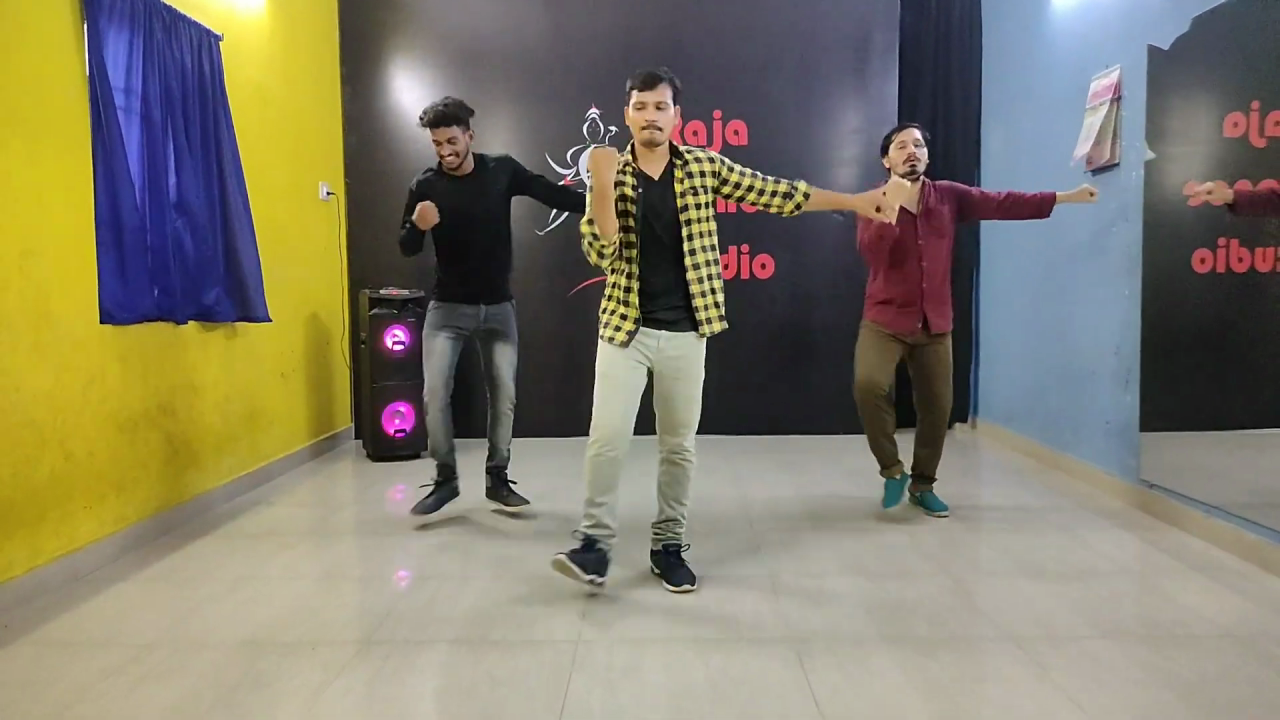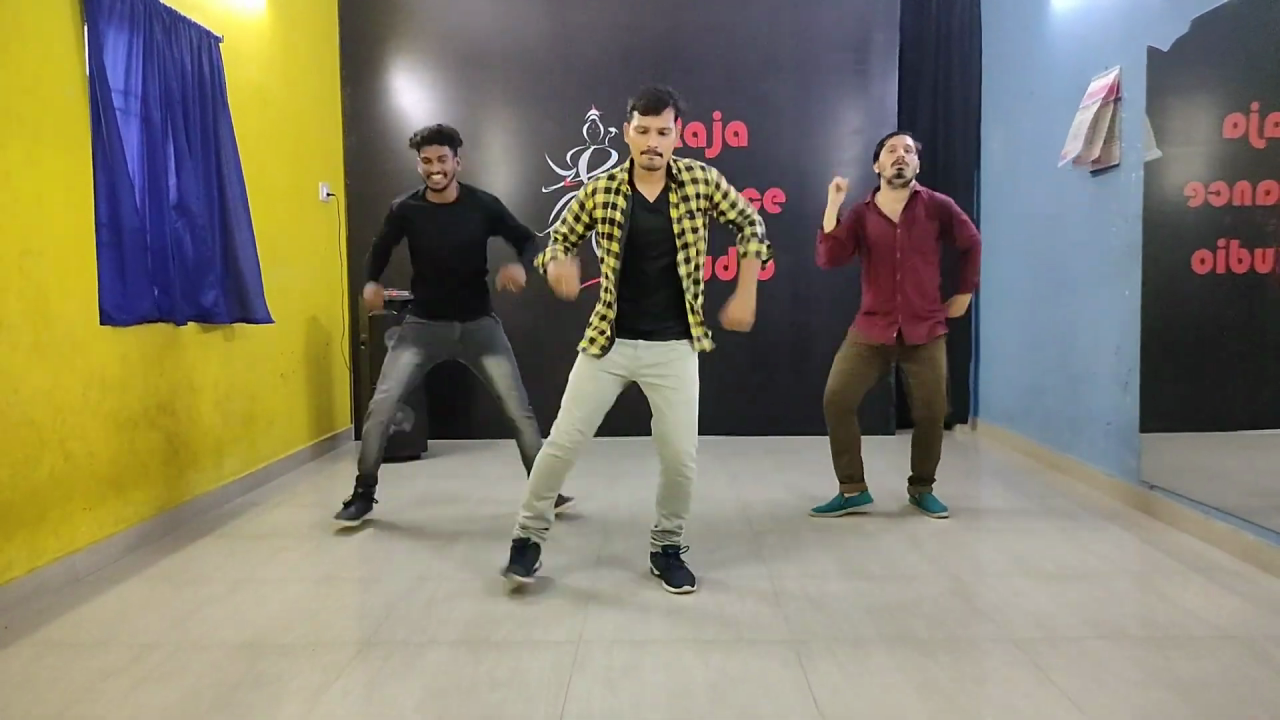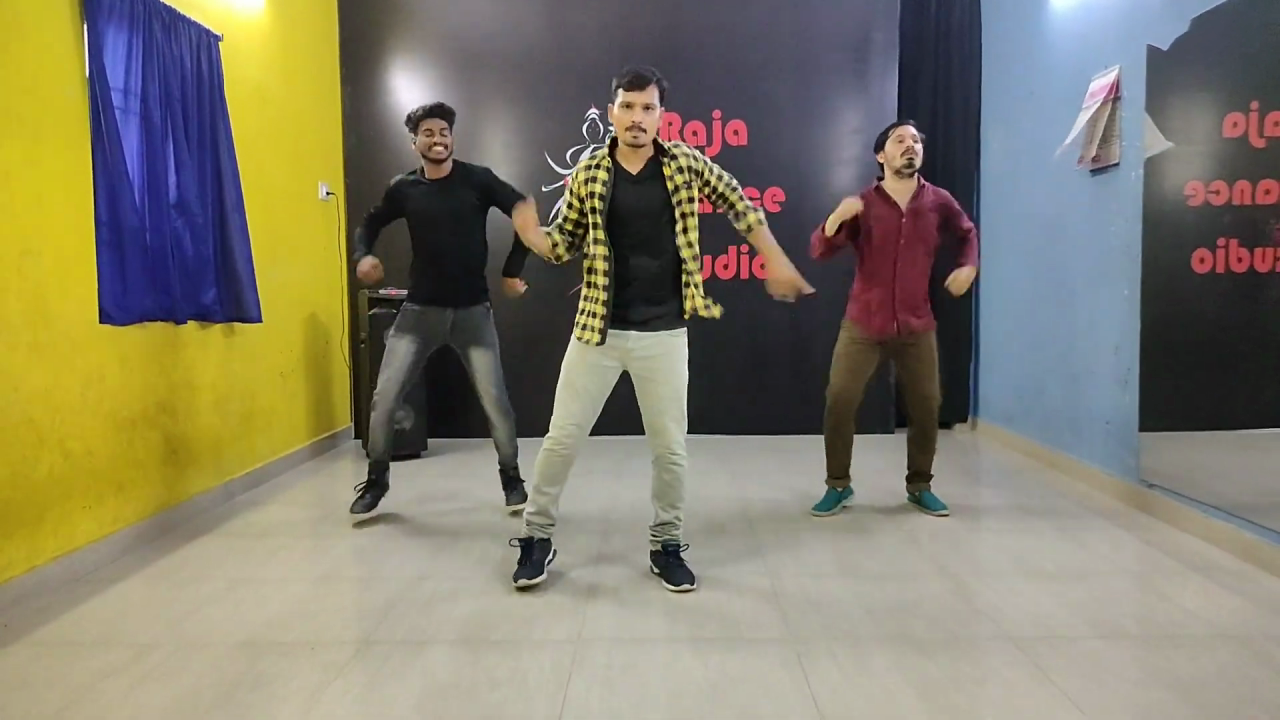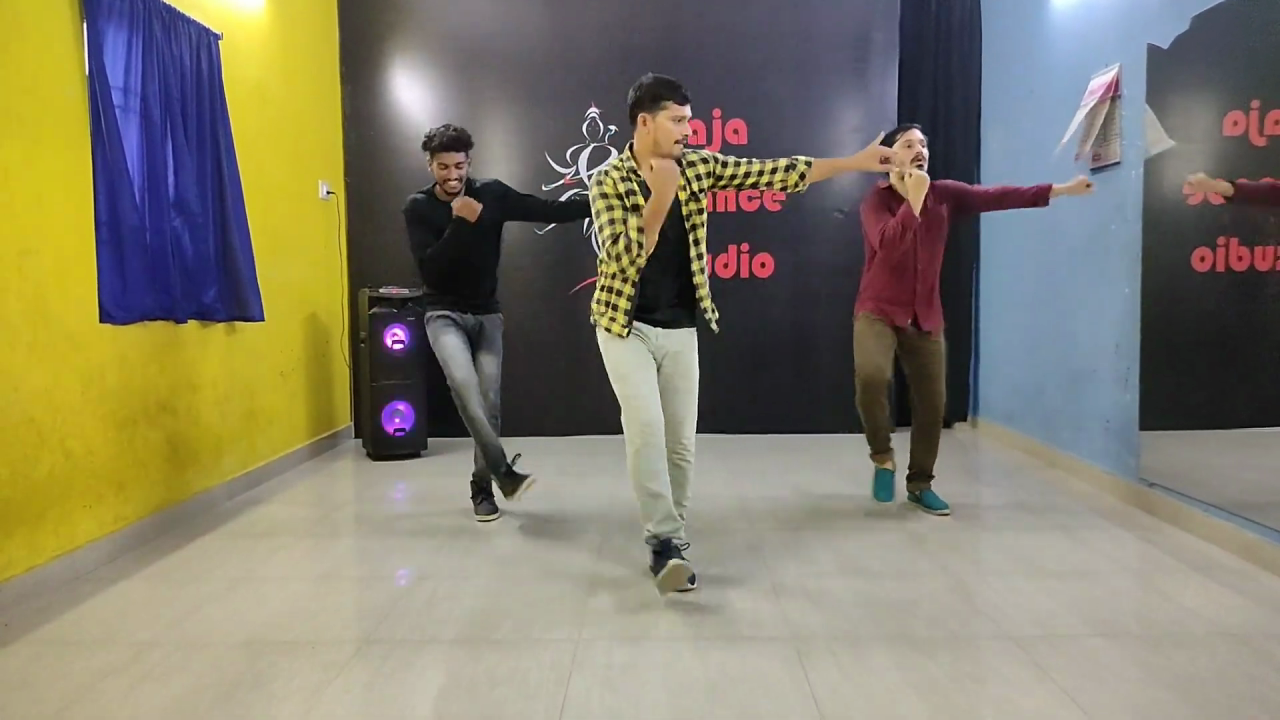
dt=0.5s
person 1, frame 1
left shoulder: (710, 168)
right shoulder: (614, 176)
left elbow: (778, 195)
right elbow: (602, 253)
left wrist: (860, 202)
right wrist: (601, 185)
left hip: (686, 332)
right hip: (627, 327)
left knee: (679, 445)
right knee: (608, 433)
left ankle: (667, 546)
right ankle: (595, 546)
person 1, frame 2
left shoulder: (701, 182)
right shoulder: (601, 190)
left elbow: (752, 226)
right elbow: (560, 240)
left wrist: (745, 295)
right wrist: (557, 266)
left hip: (675, 347)
right hip: (609, 342)
left knee: (680, 457)
right knee: (565, 442)
left ankle: (666, 547)
right ankle: (527, 539)
person 1, frame 3
left shoulder: (686, 164)
right shoulder: (590, 173)
left elbow: (741, 207)
right elbow: (561, 243)
left wrist: (775, 259)
right wrist: (541, 240)
left hip: (663, 333)
right hip: (598, 331)
left knee: (669, 447)
right knee: (563, 436)
left ankle: (666, 545)
right ankle: (536, 537)
person 1, frame 4
left shoulder: (698, 166)
right shoulder: (608, 182)
left elbow: (772, 173)
right elbow: (625, 259)
left wrist: (855, 163)
right wrist: (660, 199)
left hip: (679, 330)
right hip: (626, 326)
left knee: (680, 444)
right knee: (645, 427)
left ankle: (668, 539)
right ankle: (662, 545)
person 2, frame 1
left shoulder: (502, 170)
right shoulder: (425, 185)
left elbow: (556, 194)
right elbow: (409, 249)
right wrist: (417, 226)
left hip: (498, 304)
right hip: (448, 305)
left knee: (504, 392)
right knee: (435, 390)
left ankle: (497, 480)
right ankle: (445, 480)
person 2, frame 2
left shoulder: (485, 206)
right shoulder: (405, 210)
left elbow: (525, 239)
right elbow: (380, 251)
left wrist: (520, 266)
right wrist: (372, 283)
left hip: (478, 324)
right hip: (424, 324)
left knee: (517, 405)
right knee: (382, 404)
right ankle: (363, 493)
person 2, frame 3
left shoulder: (477, 180)
right shoulder: (404, 188)
left elbow: (526, 214)
right elbow: (369, 225)
left wrist: (513, 270)
right wrist: (363, 255)
left hip: (471, 309)
right hip: (420, 309)
left knee: (493, 396)
right knee: (385, 394)
left ankle: (511, 477)
right ankle: (374, 482)
person 2, frame 4
left shoulder: (493, 194)
right shoulder: (418, 207)
left elbow: (546, 211)
right elbow: (429, 266)
right wrist: (460, 223)
left hip: (486, 314)
right hip: (444, 313)
left knee: (489, 401)
right knee: (465, 384)
left ankle: (482, 485)
right ankle: (505, 471)
person 3, frame 1
left shoulder: (951, 196)
left elbow: (1005, 203)
right elbow: (873, 255)
left wrist: (1066, 198)
right wrist: (893, 209)
left hip: (934, 324)
right hip: (884, 321)
left knee: (935, 408)
right knee: (869, 386)
left ankle: (922, 485)
right ankle: (892, 471)
person 3, frame 2
left shoulder: (938, 207)
right shoulder: (860, 215)
left elbow: (970, 245)
right elbow: (829, 261)
left wrist: (964, 292)
right wrist: (832, 209)
left hip: (925, 333)
right hip: (870, 330)
left knee: (931, 414)
right knee: (836, 400)
left ankle: (922, 488)
right ankle: (853, 491)
person 3, frame 3
left shoulder: (939, 201)
right shoulder: (864, 203)
left elbow: (967, 236)
right elbow: (822, 250)
left wrist: (968, 266)
right wrist: (836, 221)
left hip: (916, 325)
right hip: (865, 322)
left knee: (926, 407)
right knee: (840, 398)
left ankle: (919, 486)
right ankle: (838, 483)
person 3, frame 4
left shoulder: (949, 194)
right shoulder: (875, 200)
left elbow: (999, 196)
right elbow: (889, 246)
left wrist: (1060, 189)
right wrist: (915, 199)
left hip: (924, 319)
right hip: (877, 314)
left knee: (932, 405)
right knee: (872, 376)
left ankle: (920, 483)
right ankle: (883, 458)
